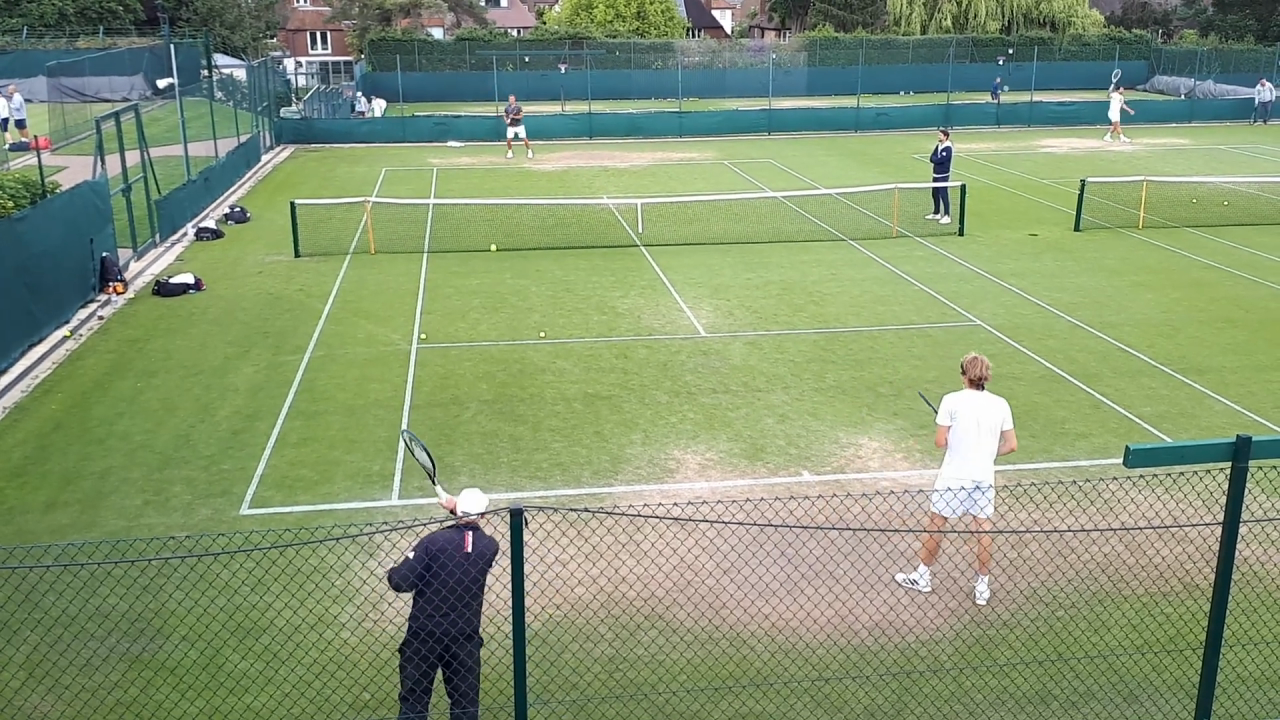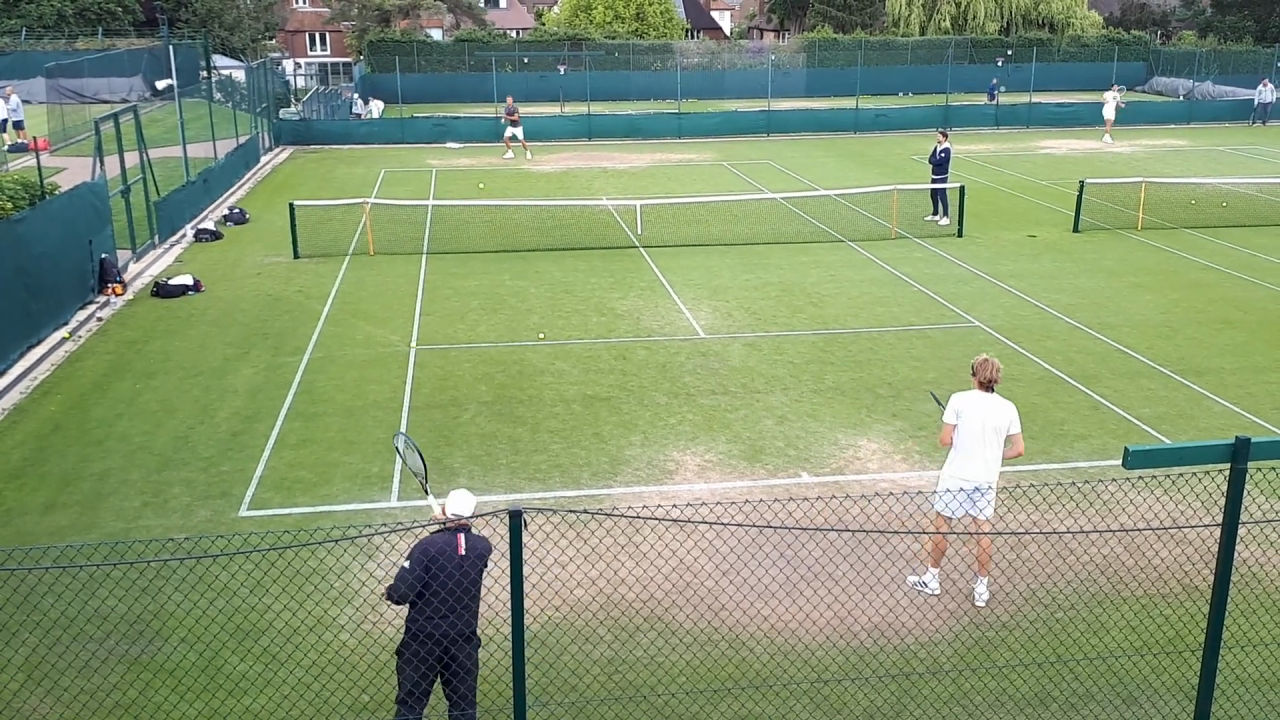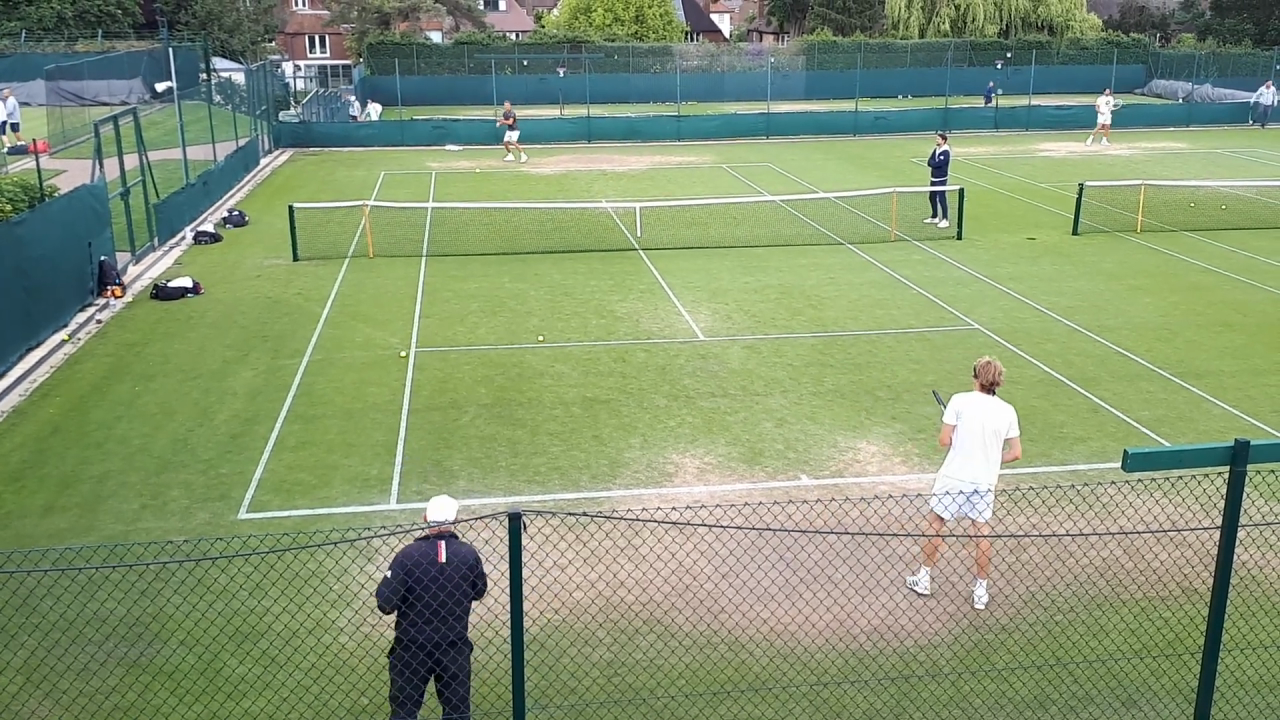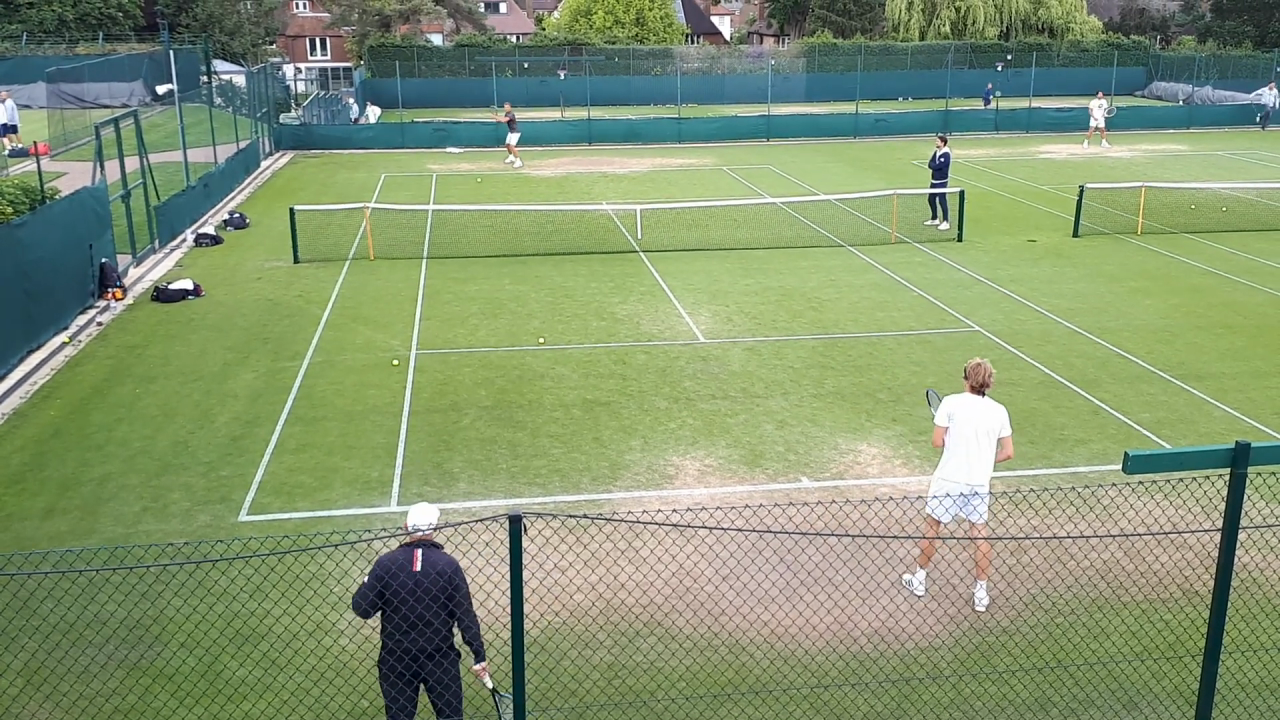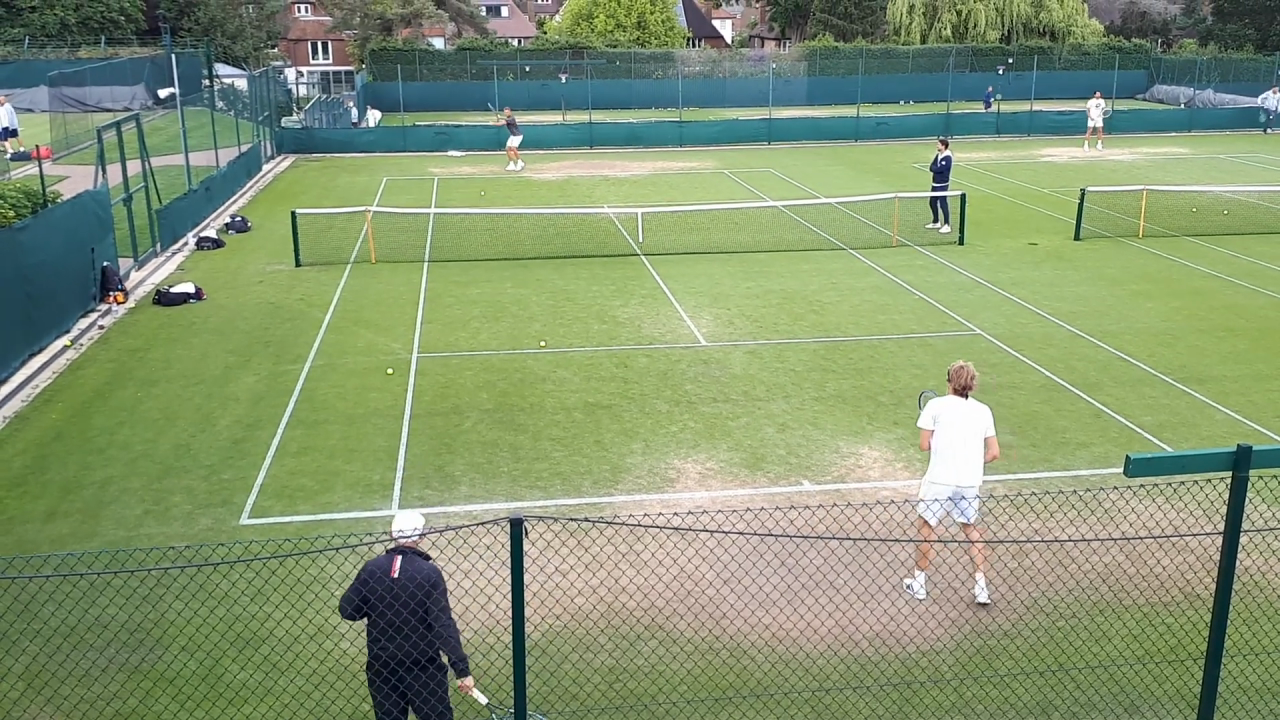
dt=0.2s
person 1, frame 1
left shoulder: (952, 401)
right shoulder: (1000, 404)
left elbow: (940, 442)
right elbow: (1011, 445)
left hip: (954, 476)
right hip: (984, 478)
left knee: (937, 524)
right knee: (982, 529)
left ankle: (923, 576)
right ankle: (982, 587)
person 1, frame 2
left shoulder: (959, 400)
right shoulder: (1008, 408)
left elbow: (945, 440)
right elbow: (1018, 449)
left hip: (956, 476)
right hip: (986, 480)
left knee: (941, 525)
right knee: (983, 531)
left ankle: (932, 579)
right ankle: (981, 589)
person 1, frame 3
left shoulder: (960, 401)
right shoulder: (1008, 411)
left elbow: (945, 441)
right elbow: (1016, 453)
left hip: (954, 477)
right hip: (984, 482)
left knee: (935, 525)
right knee: (982, 533)
left ankle: (923, 578)
right ankle: (981, 591)
person 1, frame 4
left shoulder: (951, 403)
right shoulder: (999, 411)
left elbow: (937, 442)
right elbow: (1008, 453)
left hip: (949, 479)
right hip: (979, 483)
left knee: (932, 527)
right knee: (979, 534)
left ankle: (919, 580)
right ankle: (981, 593)
person 1, frame 5
left shoulder: (936, 405)
right shoulder: (984, 411)
left elbow: (924, 445)
right elbow: (994, 453)
left hip: (939, 481)
right hip: (970, 483)
left knee: (926, 528)
right knee: (972, 531)
left ankle: (919, 583)
right ankle: (980, 586)
person 2, frame 1
left shoulder: (434, 541)
right shoulder: (489, 546)
left elbow: (402, 583)
left wrist: (392, 574)
right wrist: (455, 509)
left hip: (424, 635)
right hip: (464, 637)
person 2, frame 2
left shoulder: (427, 546)
right shoulder: (482, 546)
left elbow: (401, 595)
left wrist: (389, 593)
left hip: (421, 640)
right hip: (462, 640)
person 2, frame 3
left shoulder: (408, 555)
right shoulder: (468, 554)
left elbow: (386, 603)
right elbow: (479, 591)
left hip: (409, 648)
right hip: (452, 647)
person 2, frame 4
left shoulder: (386, 563)
right shoulder: (448, 565)
left elbow: (362, 607)
right elbow: (465, 614)
right wrist: (479, 655)
left hip: (395, 656)
right hip: (438, 655)
person 2, frame 5
left shoulder: (371, 568)
right shoulder: (429, 572)
left elbow: (348, 610)
right elbow: (444, 626)
right wrist: (462, 670)
left hip: (380, 665)
right hip: (420, 665)
